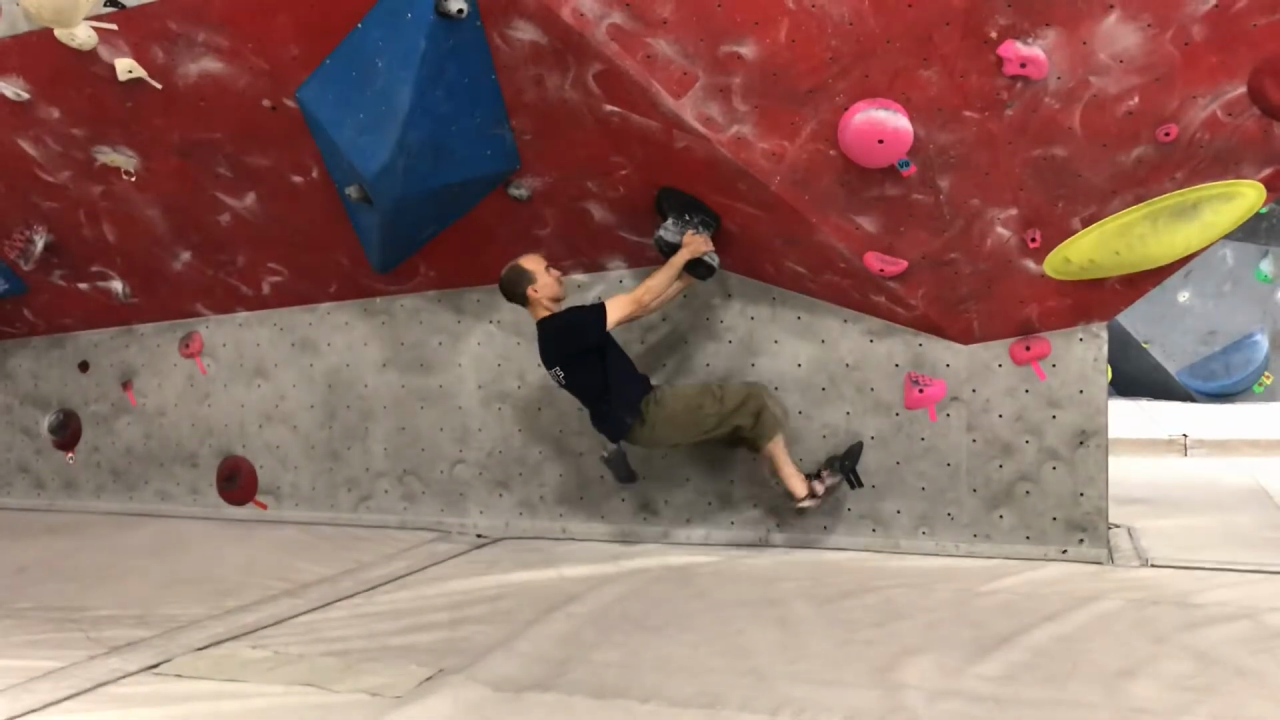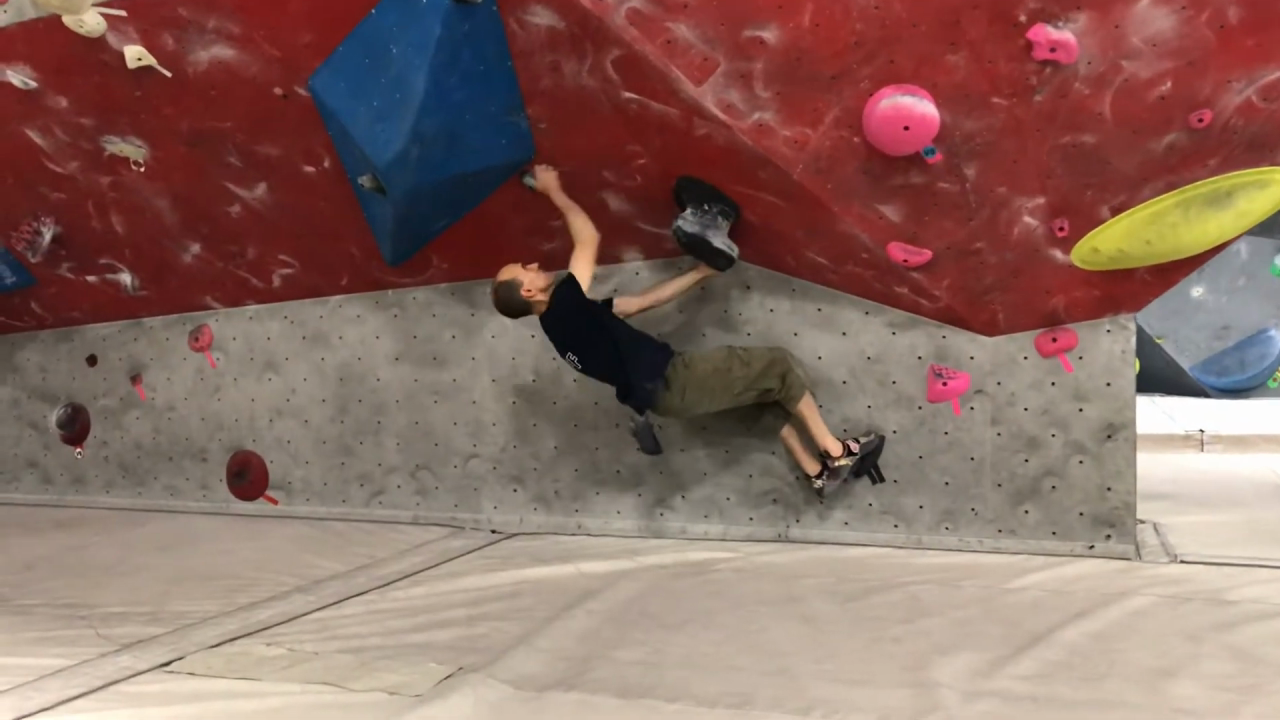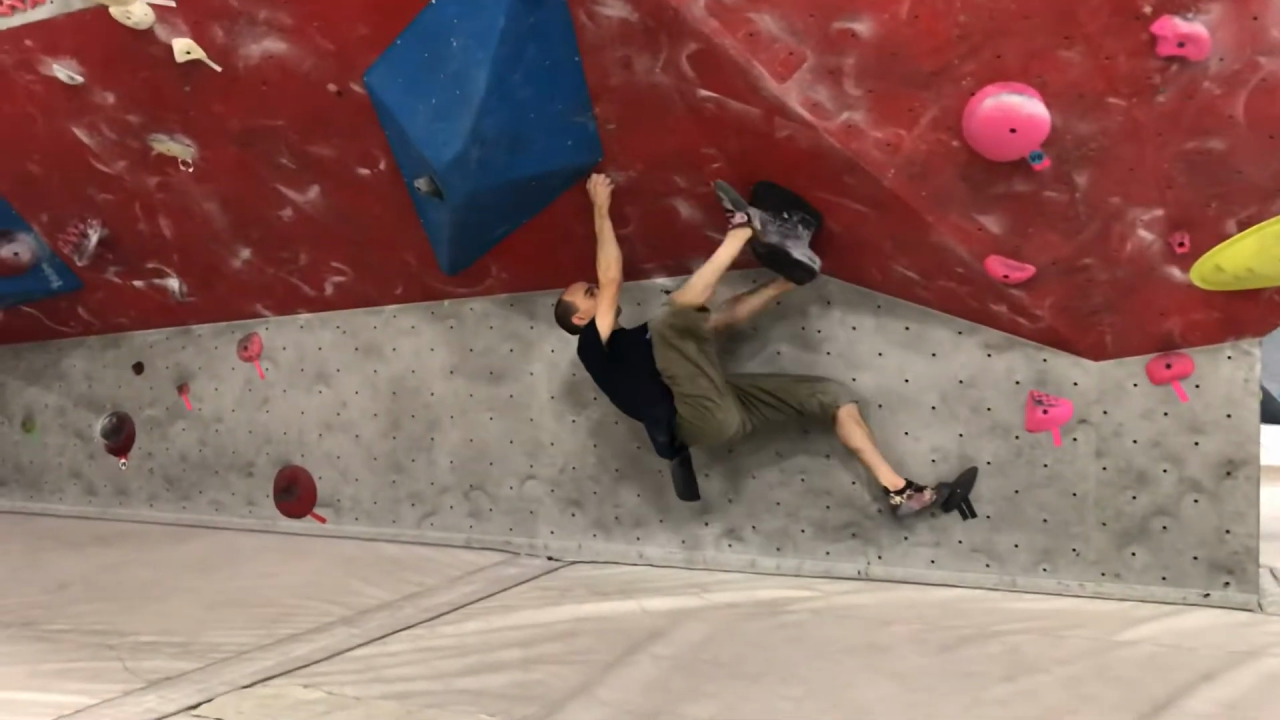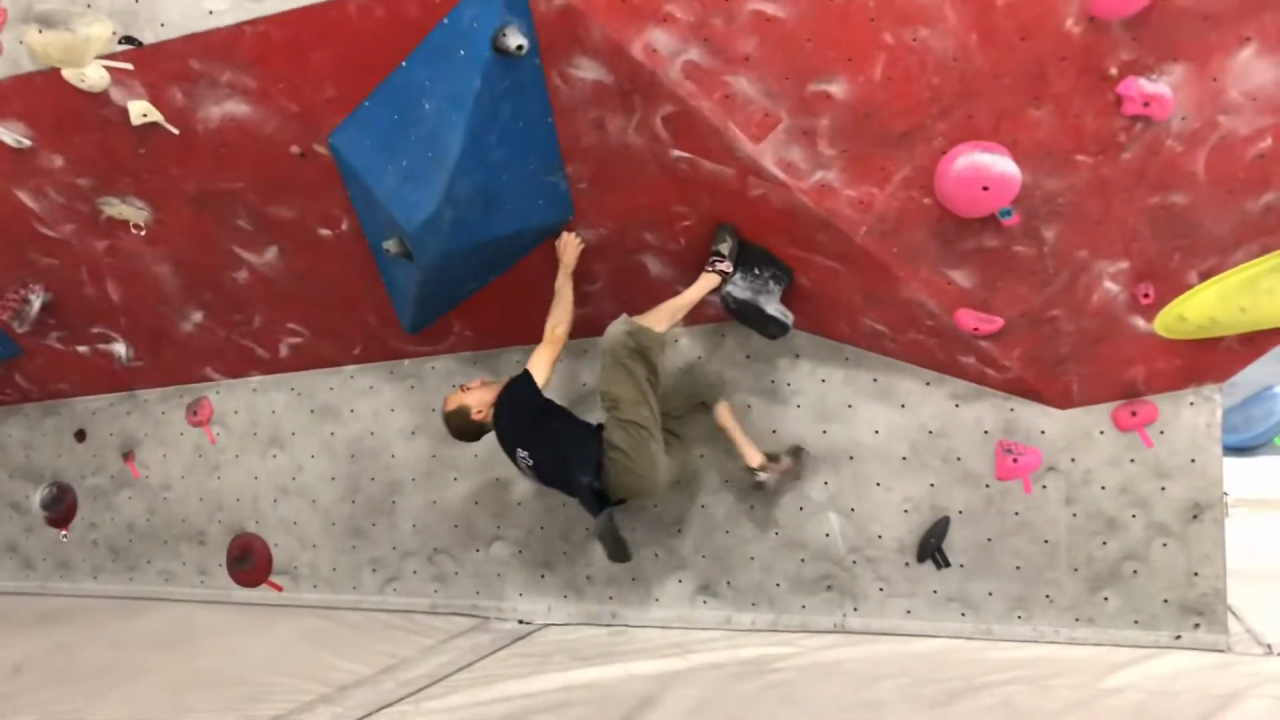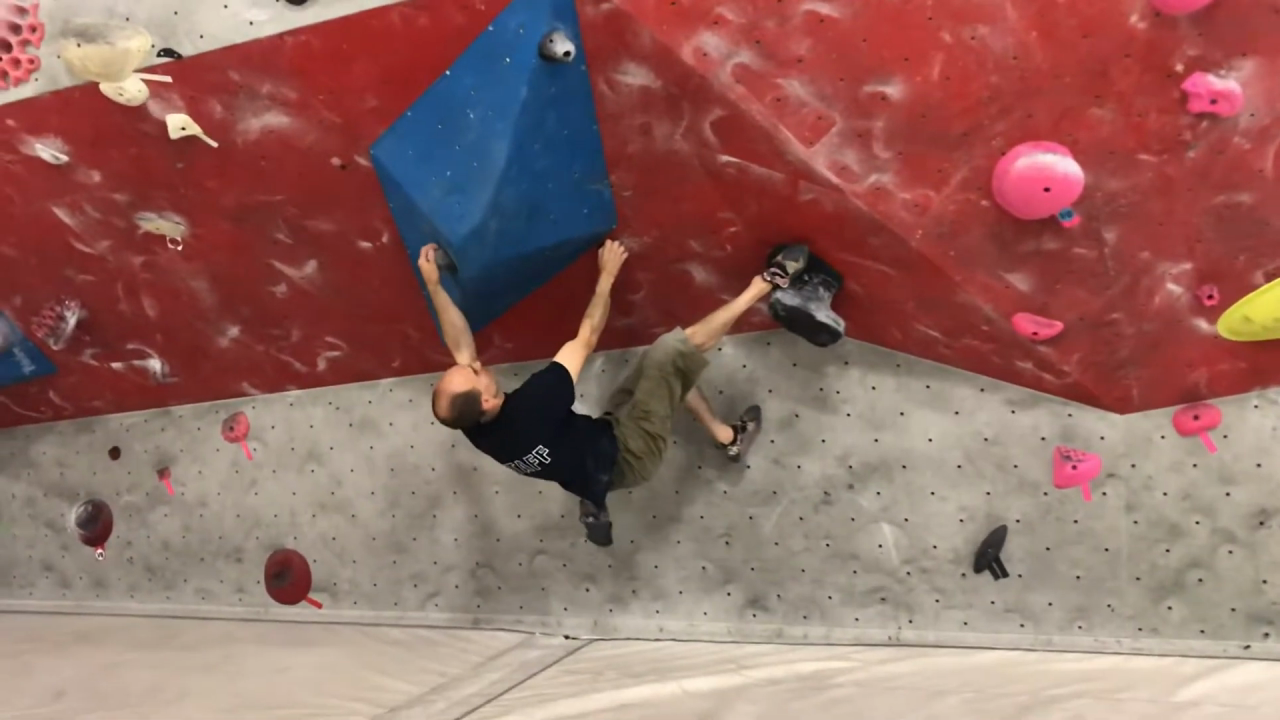
dt=1s
person 1, frame 1
left shoulder: (561, 331)
right shoulder: (564, 328)
left elbow: (637, 307)
right elbow: (638, 302)
left wrist: (688, 276)
right wrist: (685, 253)
left hip: (642, 415)
right hip: (644, 419)
left knee: (745, 411)
right knee: (755, 401)
left ankle: (802, 485)
right ankle: (802, 489)
person 1, frame 2
left shoulder: (569, 316)
right shoulder: (563, 308)
left elbow: (643, 301)
right elbow: (589, 240)
left wrist: (700, 272)
right wrist: (554, 191)
left hip: (666, 388)
right hip: (673, 383)
left knee: (769, 386)
right knee: (780, 366)
left ankle: (817, 472)
right ankle: (834, 450)
person 1, frame 3
left shoulder: (646, 338)
right shoulder: (594, 349)
left elbow: (717, 317)
right elbow: (612, 279)
left wrist: (778, 286)
right wrist: (601, 210)
left hip: (729, 405)
right hip: (705, 417)
left knee: (832, 394)
right knee: (674, 315)
left ankle: (898, 490)
right ankle: (739, 231)
person 1, frame 4
left shoulder: (517, 441)
right shoulder: (515, 407)
right elbow: (555, 338)
left wrist: (638, 377)
right wrist: (566, 268)
left hip: (630, 469)
right hip: (631, 471)
left knee: (700, 385)
right knee: (622, 335)
left ankle: (759, 464)
right ankle: (710, 277)
person 1, frame 5
left shoulder: (474, 427)
right shoulder: (531, 407)
left elbow: (459, 345)
right elbow: (586, 339)
left wrist: (433, 285)
right wrist: (607, 275)
left hip: (602, 453)
right hip: (627, 458)
left knee: (662, 362)
right knee: (672, 350)
left ankle: (727, 435)
right ankle: (764, 283)
